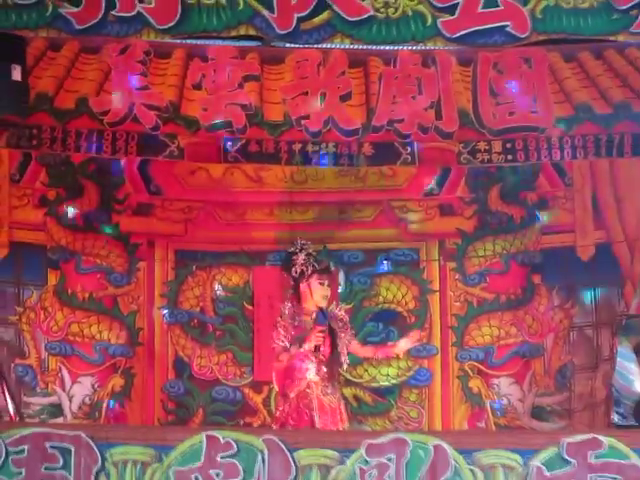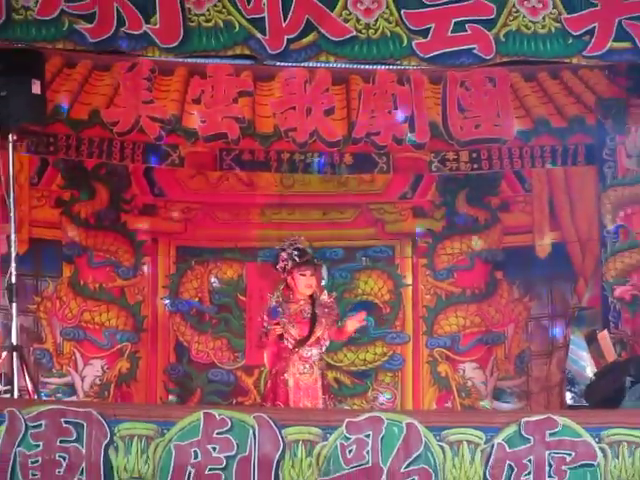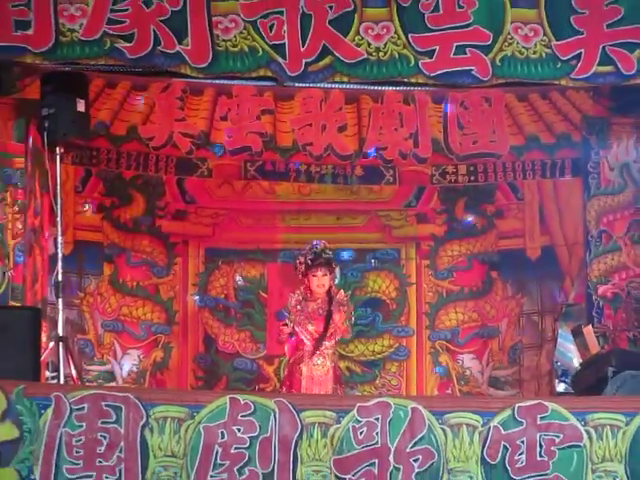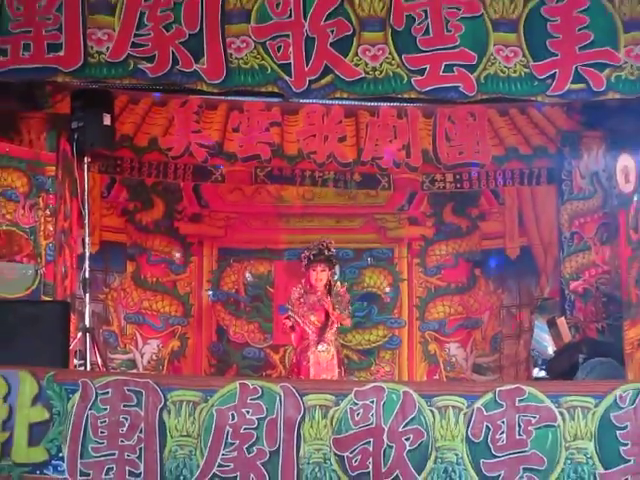
dt=0.4s
person 1, frame 1
left shoulder: (334, 319)
right shoulder: (287, 321)
left elbow: (359, 349)
right elbow: (278, 361)
right wrist: (303, 346)
left hip: (329, 399)
right hip: (300, 400)
person 1, frame 2
left shoulder: (323, 305)
right shoulder: (277, 306)
left elbow: (334, 335)
right elbow: (264, 342)
left wrist: (346, 329)
right wrist: (271, 335)
left hip: (313, 377)
right hip: (285, 376)
person 1, frame 3
left shoulder: (339, 302)
right shoulder: (297, 302)
left elbow: (347, 335)
right elbow: (289, 338)
left wrist: (340, 324)
right wrist: (285, 333)
left hip: (327, 368)
right hip: (301, 367)
person 1, frame 4
left shoulder: (338, 293)
right shoulder: (299, 294)
left elbow: (347, 322)
right elbow: (295, 328)
left wrist: (332, 311)
right wrist: (289, 324)
left hip: (330, 354)
right hip: (307, 354)
